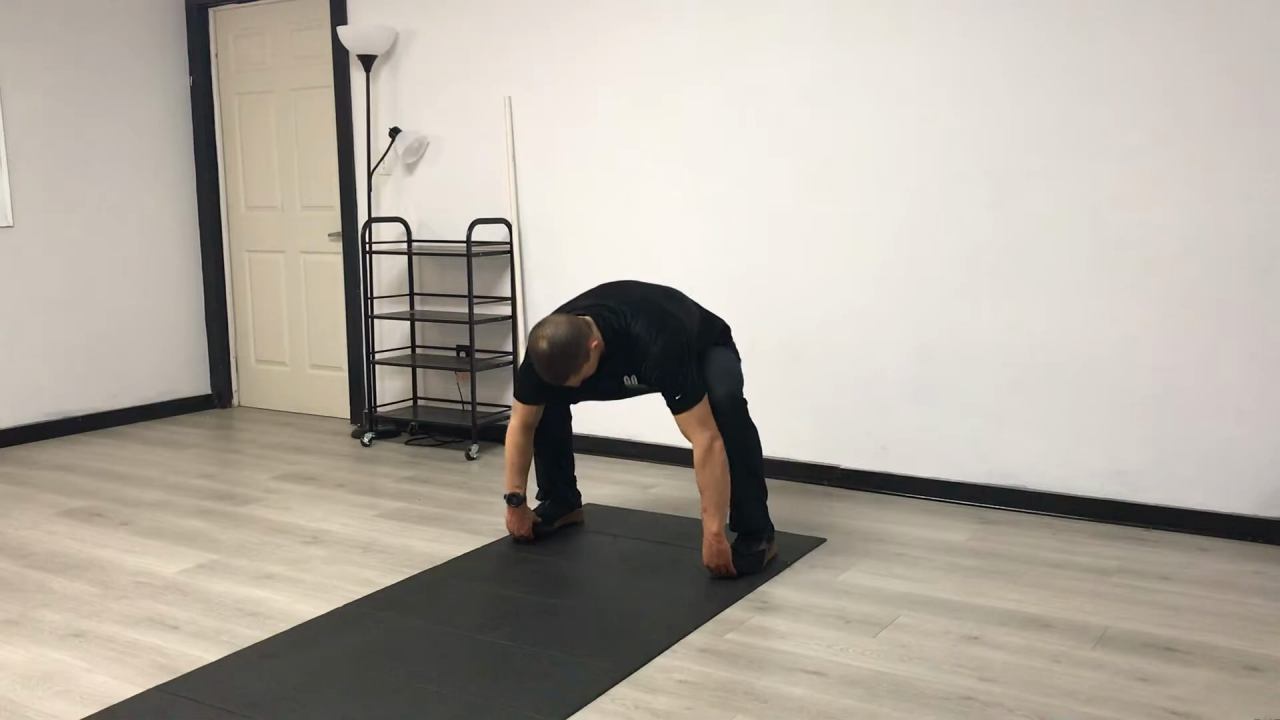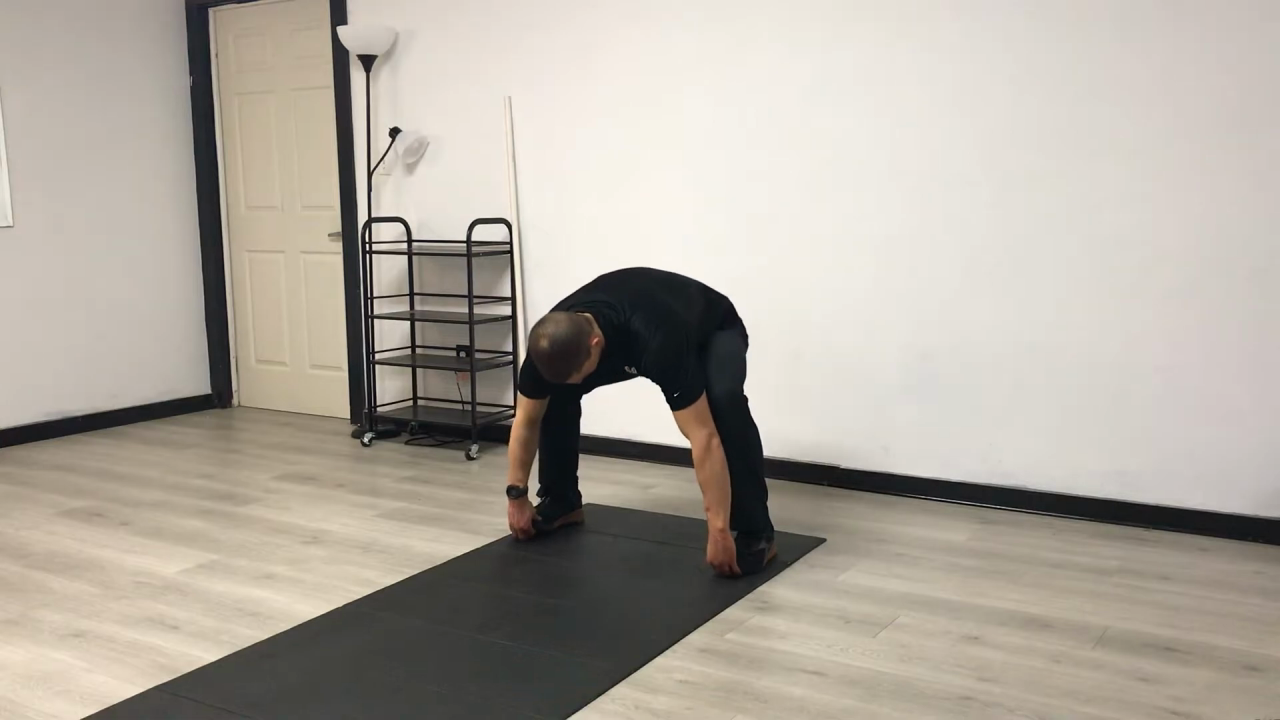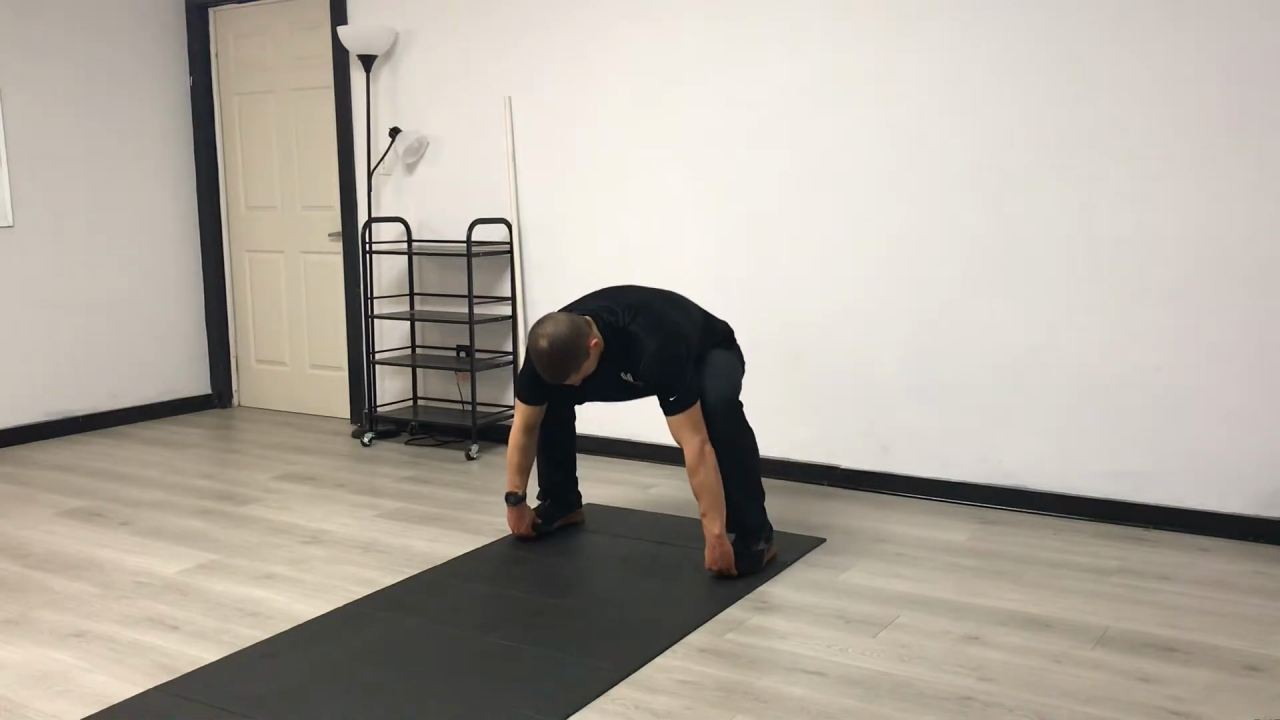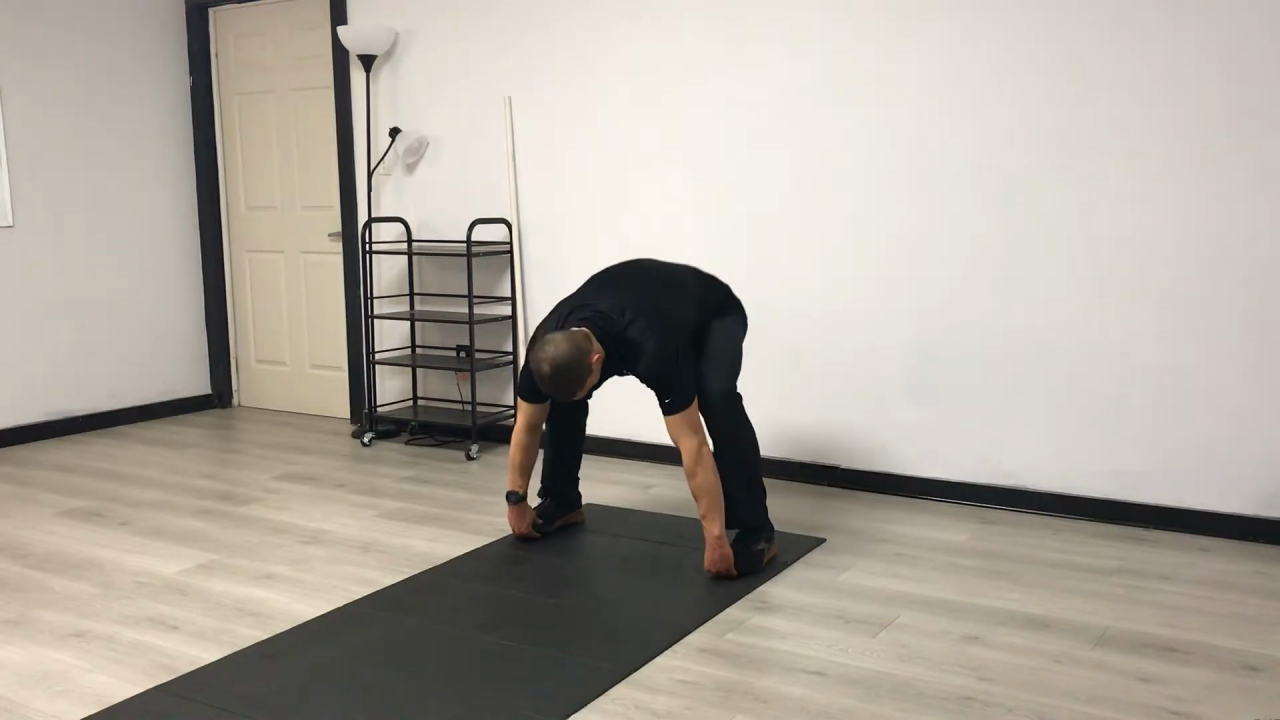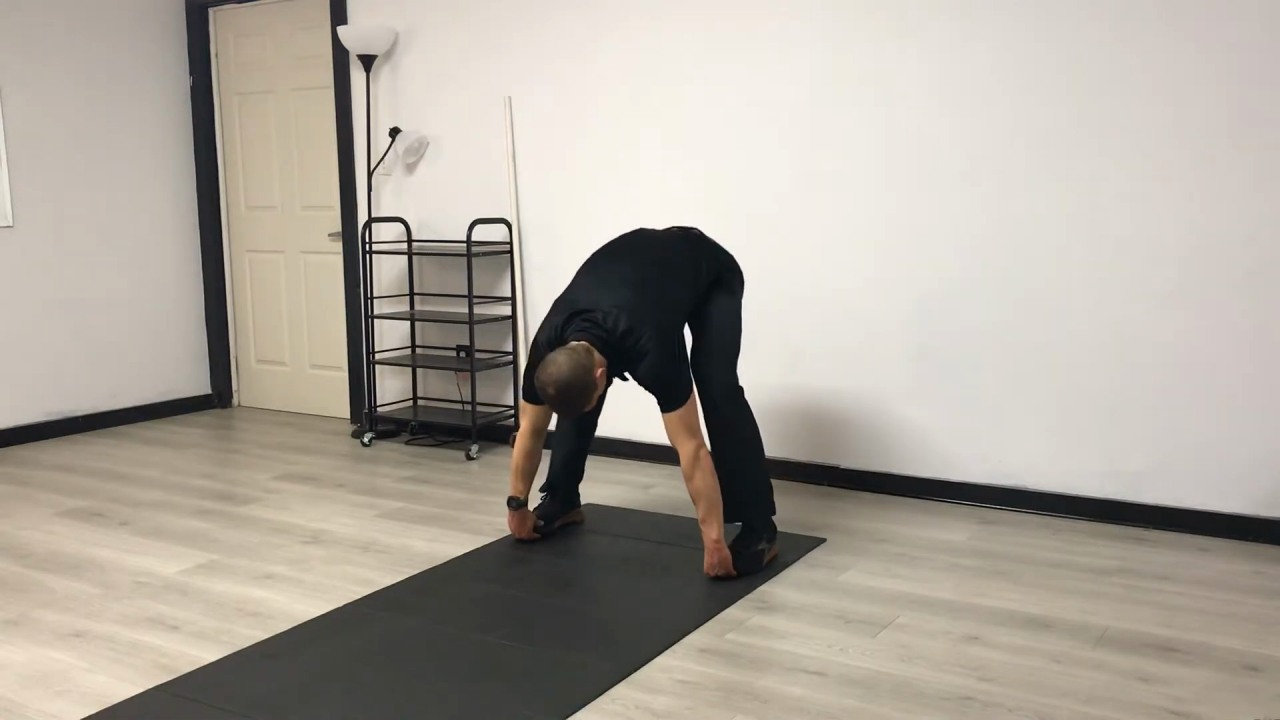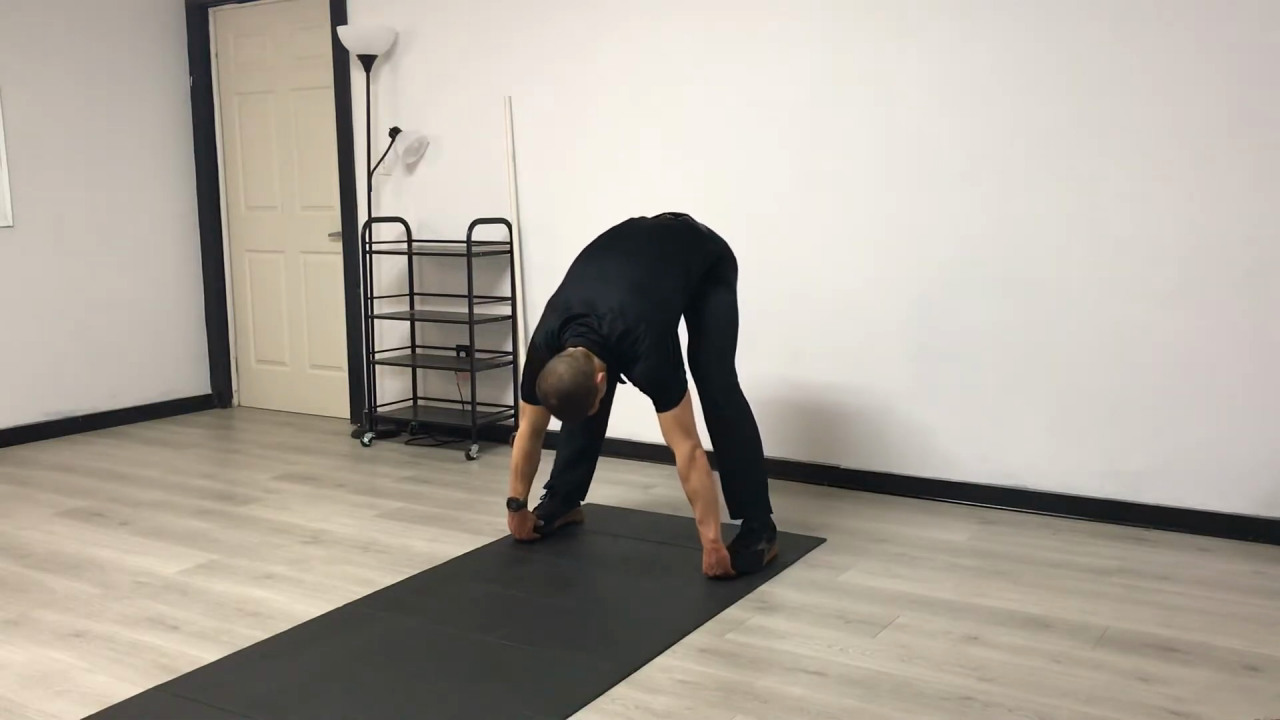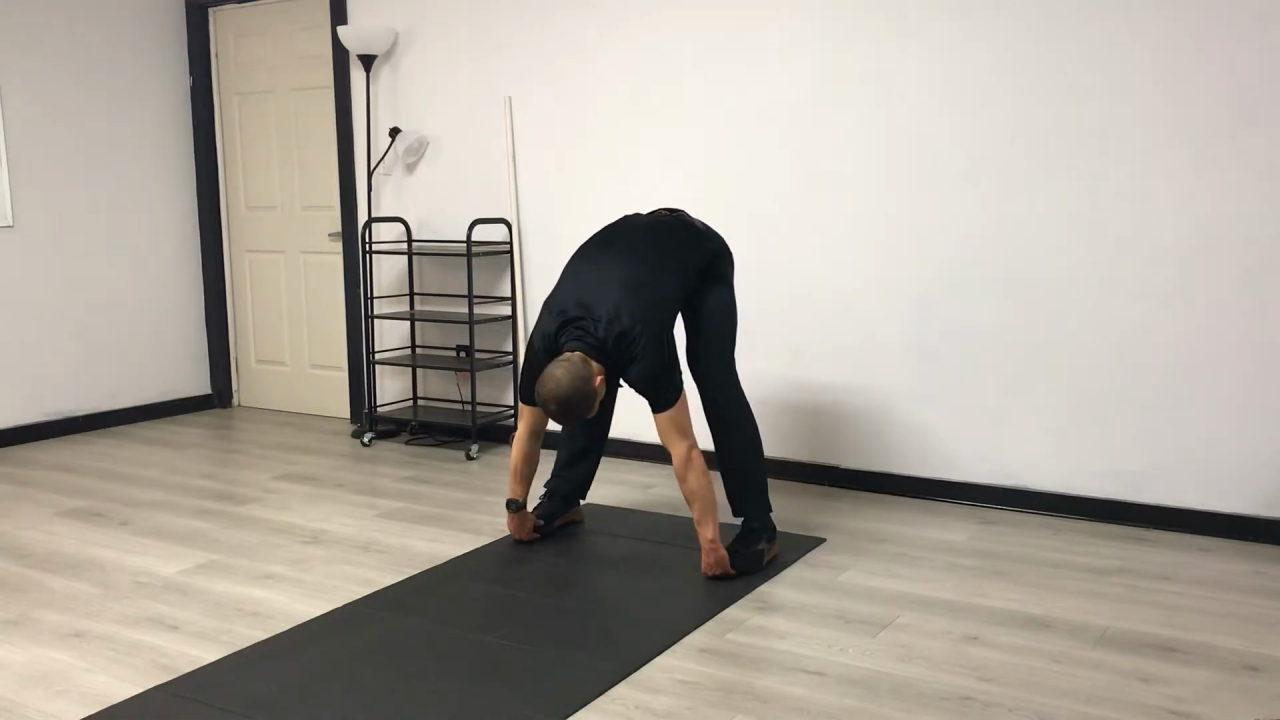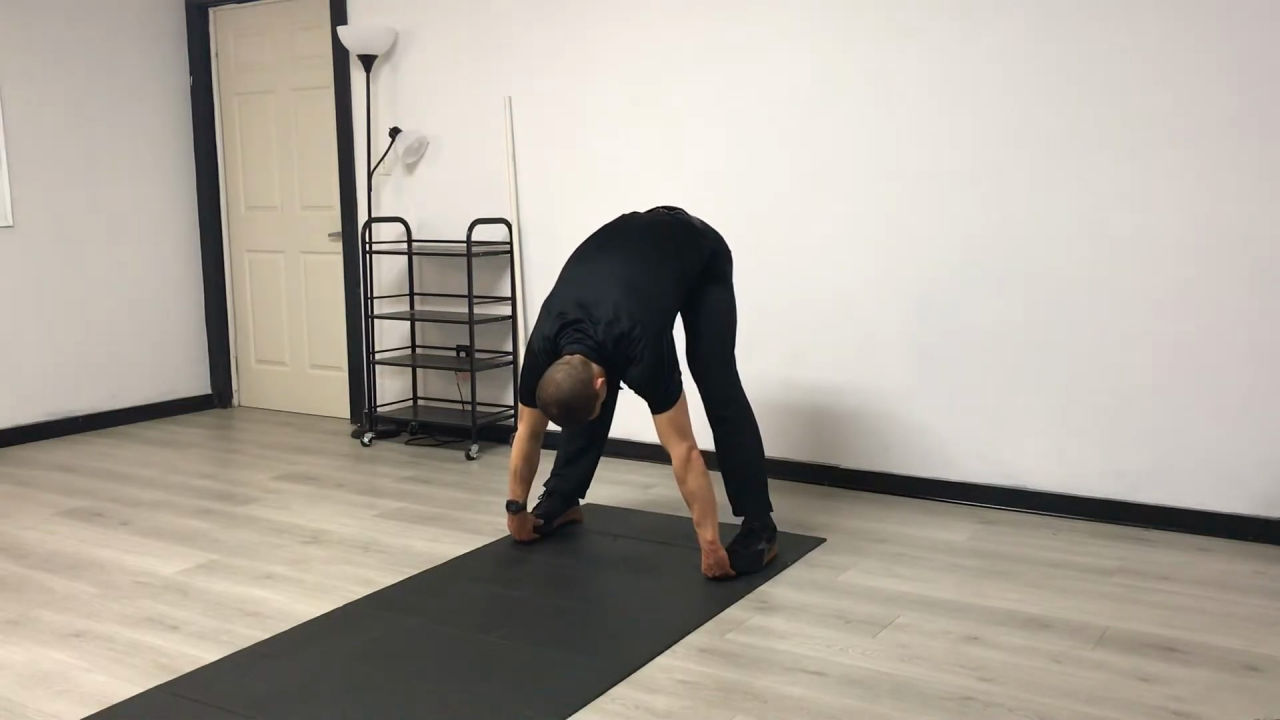
dt=0.3s
person 1, frame 1
left shoulder: (658, 347)
right shoulder: (549, 348)
left elbow: (706, 440)
right elbow: (521, 425)
left wrist: (714, 535)
right wrist: (516, 504)
left hip: (706, 349)
left knee: (725, 403)
right knee: (543, 401)
left ankle: (756, 533)
right ankle: (562, 503)
person 1, frame 2
left shoulder: (658, 342)
right shoulder: (551, 342)
left elbow: (704, 437)
right elbow: (526, 420)
left wrist: (719, 532)
right wrist: (516, 496)
left hip: (713, 330)
left knee: (724, 400)
right knee: (555, 394)
left ankle: (755, 532)
right ankle: (563, 502)
person 1, frame 3
left shoulder: (656, 348)
right shoulder: (550, 348)
left elbow: (695, 445)
right elbow: (524, 427)
left wrist: (715, 537)
right wrist: (515, 502)
left hip: (709, 351)
left knee: (719, 406)
right knee: (550, 399)
left ankle: (755, 533)
right ankle: (563, 503)
person 1, frame 4
left shoulder: (653, 349)
right shoulder: (550, 348)
left elbow: (692, 445)
right elbow: (526, 427)
left wrist: (715, 538)
right wrist: (516, 501)
left hip: (714, 315)
left knee: (717, 397)
right knee: (558, 400)
left ankle: (756, 531)
right ankle: (563, 501)
person 1, frame 5
left shoulder: (649, 350)
right shoulder: (550, 350)
left elbow: (690, 447)
right elbow: (529, 431)
left wrist: (714, 540)
right wrist: (517, 506)
left hip: (712, 275)
left knee: (718, 390)
right knee: (577, 398)
left ankle: (759, 528)
right ankle: (563, 501)
person 1, frame 6
left shoulder: (645, 350)
right shoulder: (547, 349)
left elbow: (686, 448)
right elbow: (529, 431)
left wrist: (711, 541)
right wrist: (516, 507)
left hip: (707, 262)
left knee: (717, 388)
right knee: (580, 396)
left ankle: (759, 527)
right ankle: (563, 501)
person 1, frame 7
left shoulder: (640, 352)
right shoulder: (544, 350)
left elbow: (683, 450)
right elbow: (527, 432)
left wrist: (710, 543)
right wrist: (516, 508)
left hip: (703, 258)
left knee: (718, 388)
right knee: (585, 401)
left ankle: (759, 526)
right ankle: (564, 500)
person 1, frame 8
left shoulder: (641, 352)
right shoulder: (544, 351)
left elbow: (683, 451)
right elbow: (527, 434)
left wrist: (710, 543)
right wrist: (516, 510)
left hip: (702, 256)
left knee: (718, 389)
right knee: (584, 402)
left ankle: (759, 526)
right ankle: (562, 499)
